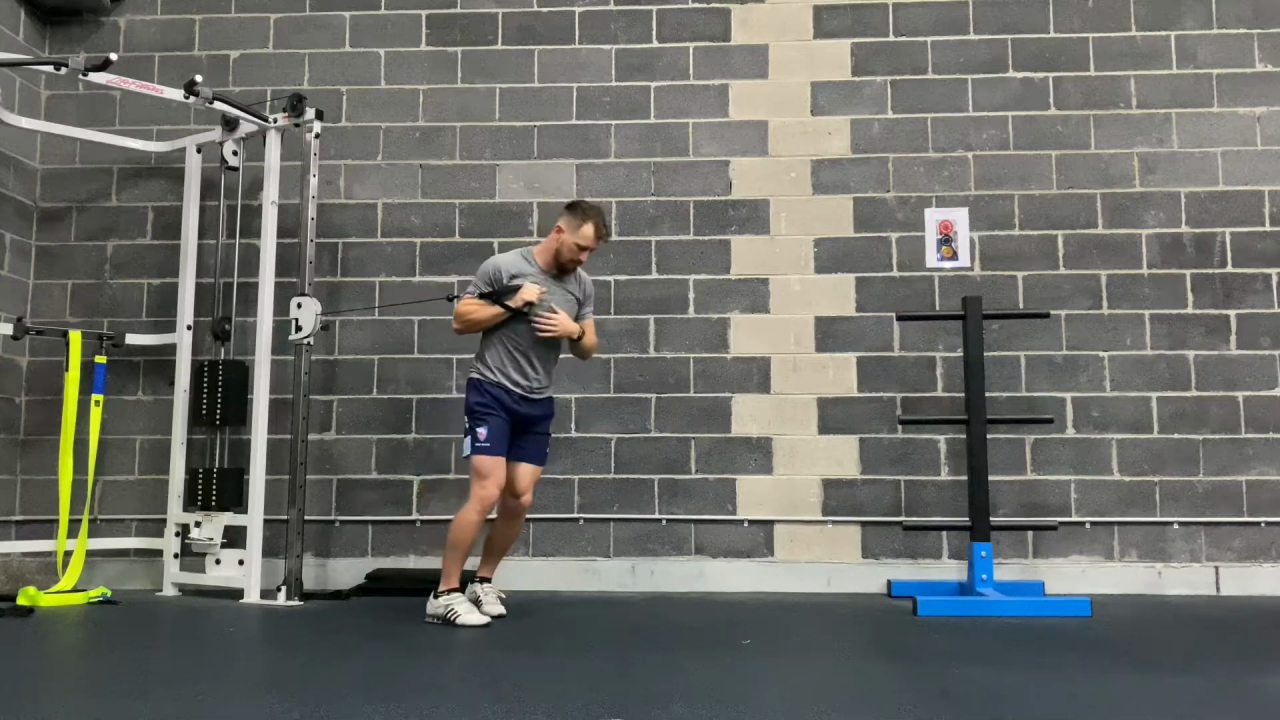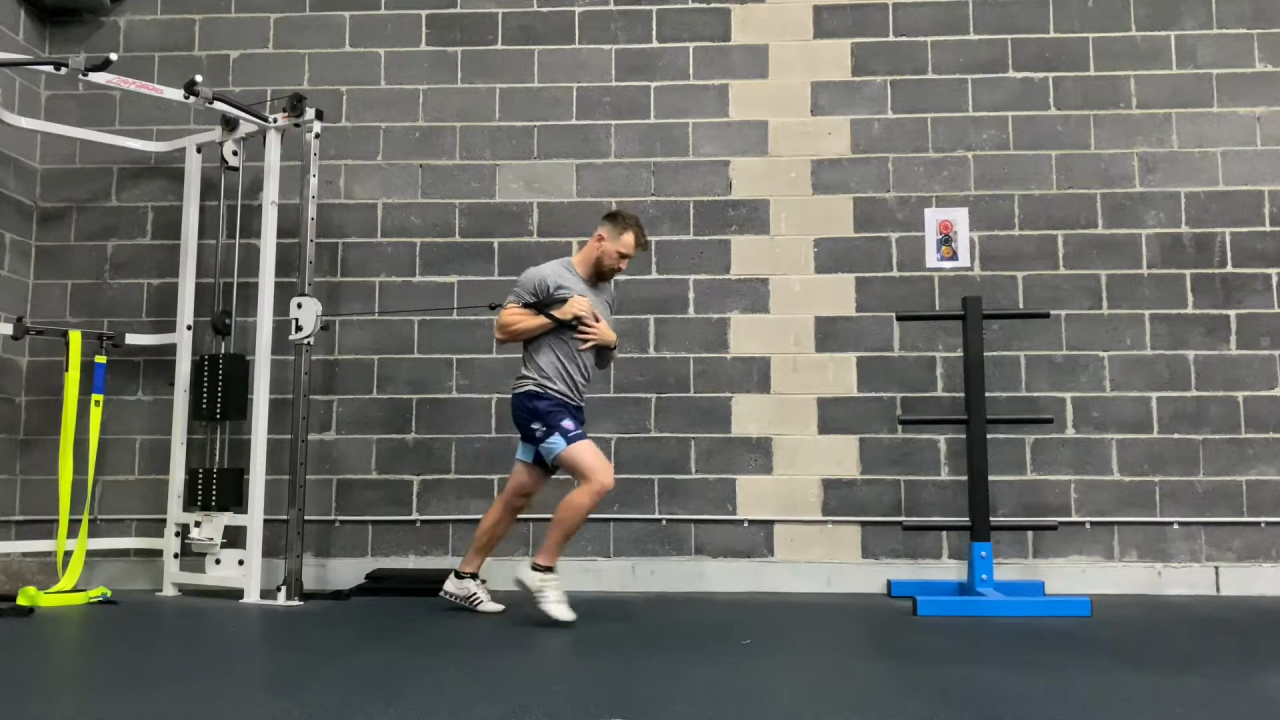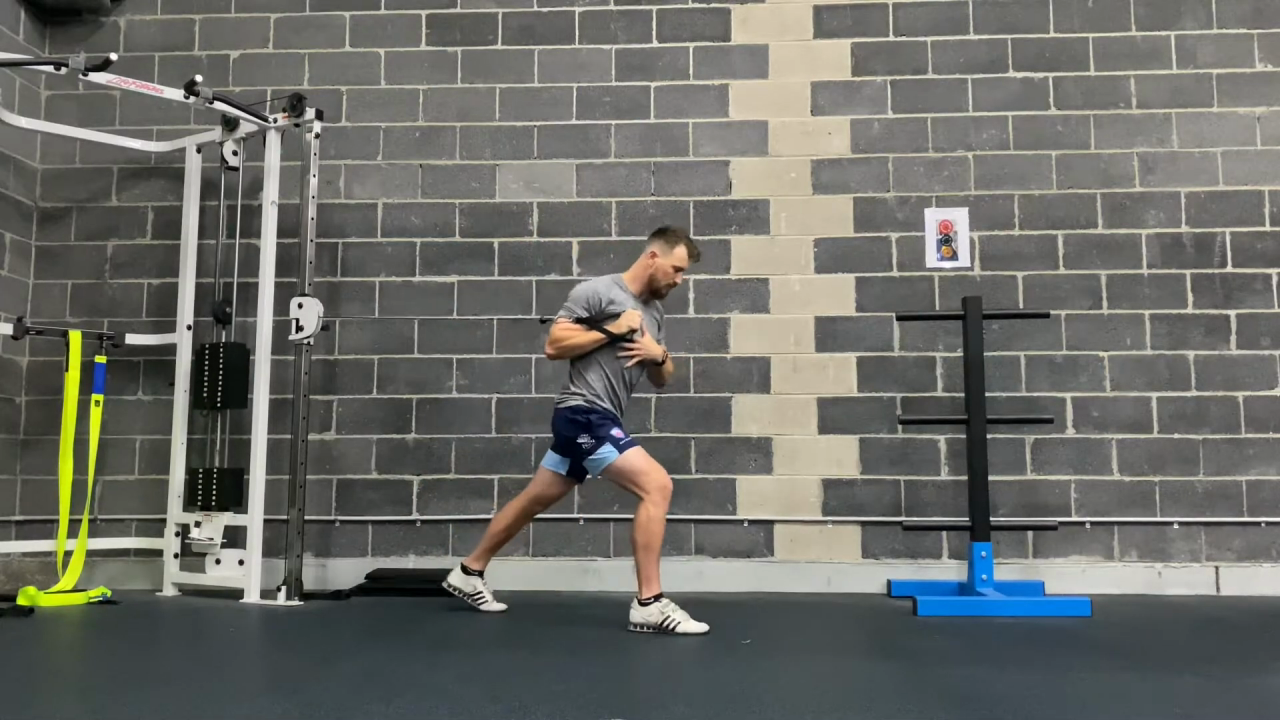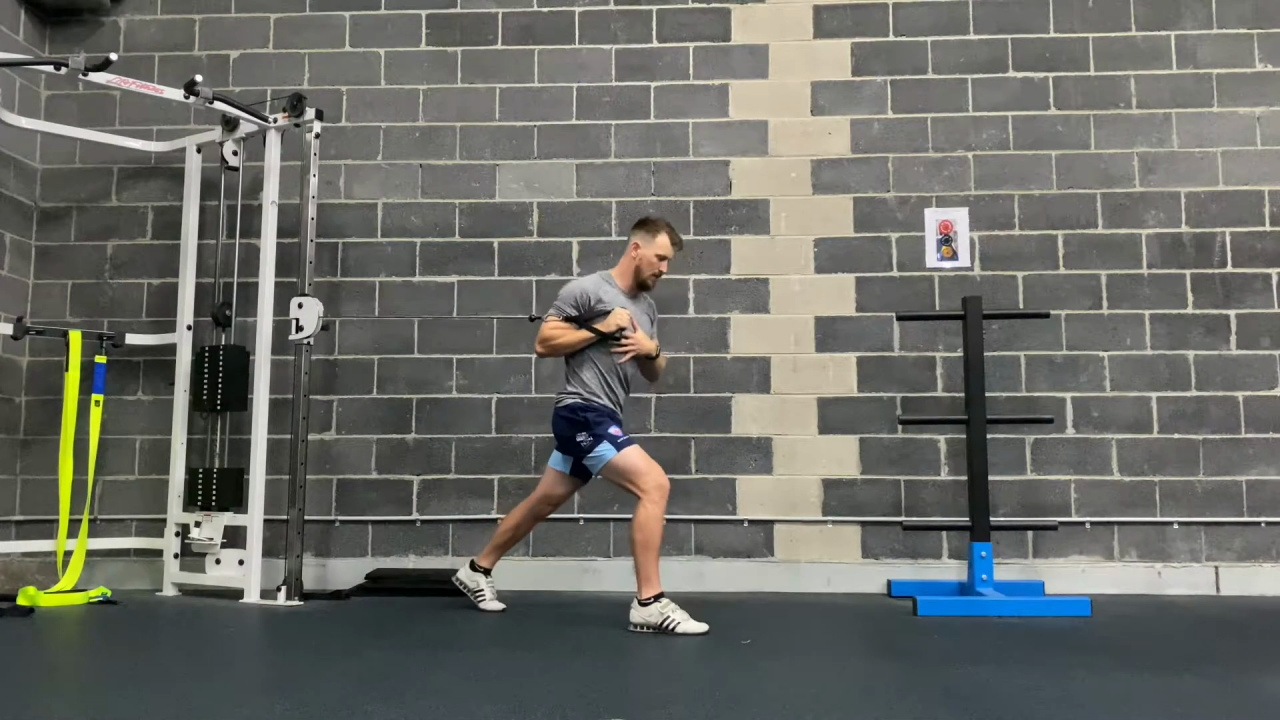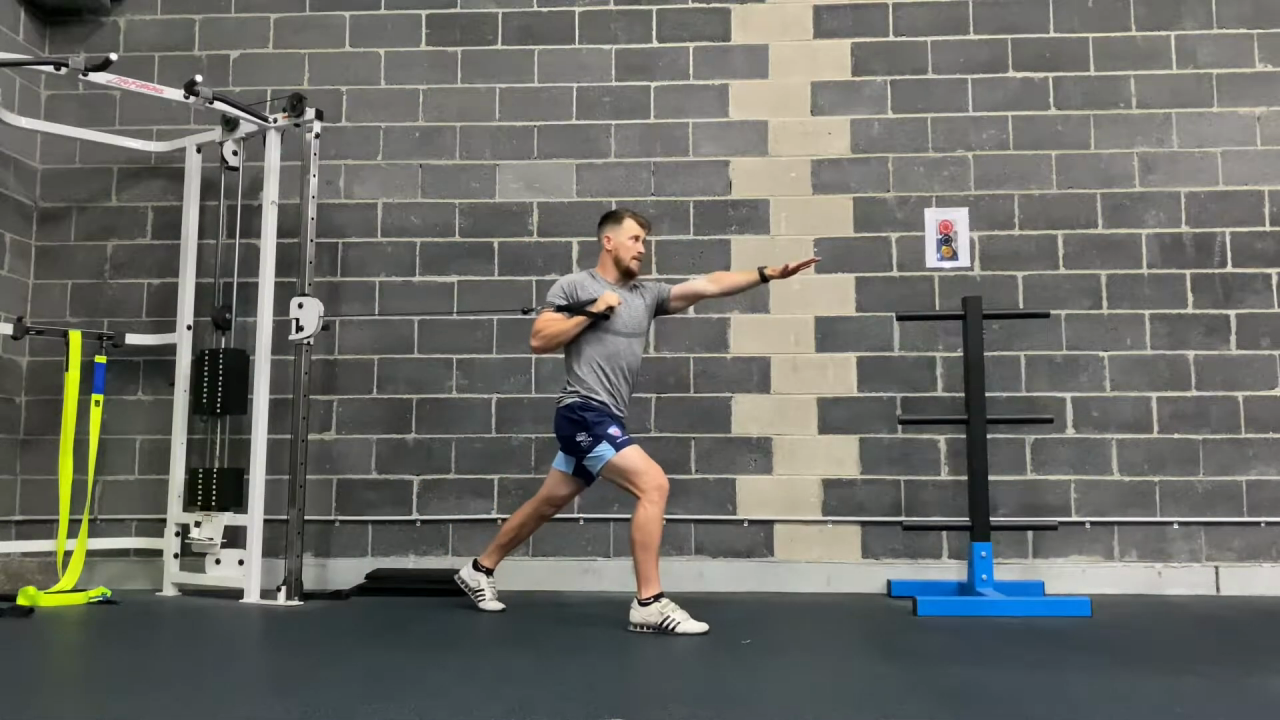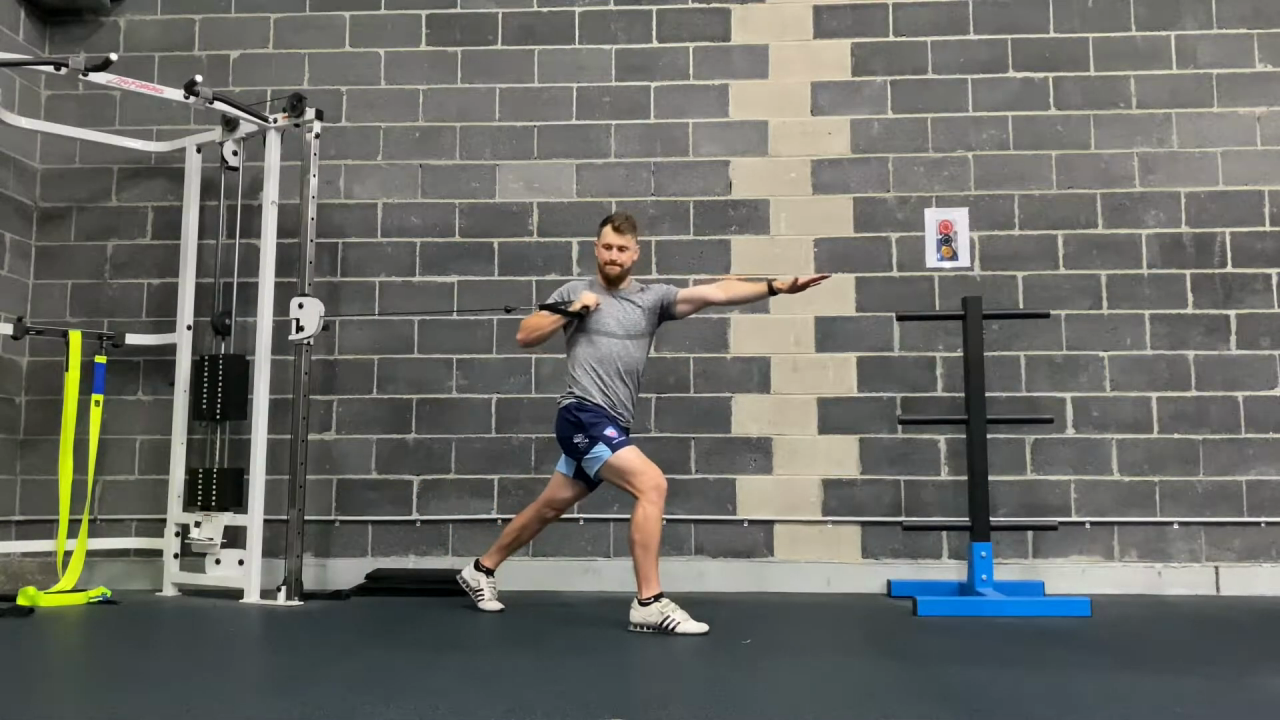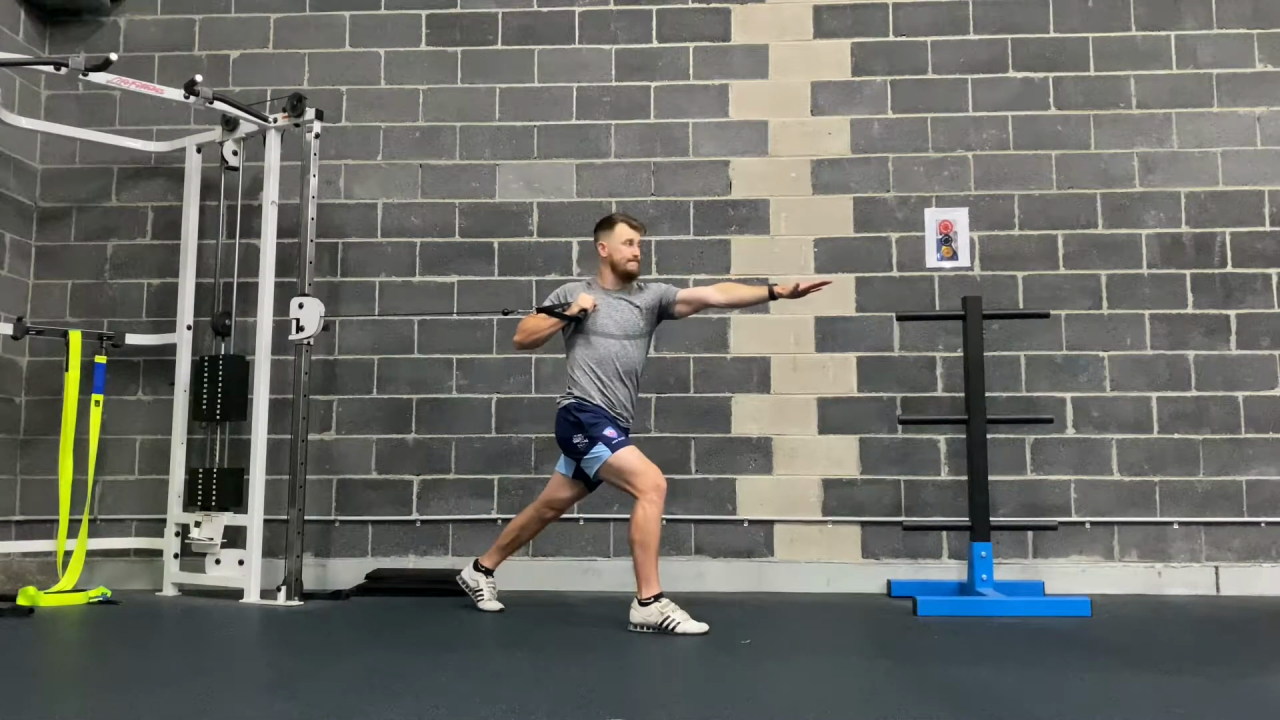
dt=0.7s
person 1, frame 1
left shoulder: (582, 284)
right shoulder: (502, 267)
left elbow: (588, 348)
right elbow: (460, 320)
left wrist: (574, 333)
right wrist: (512, 305)
left hip: (537, 402)
right hip: (491, 393)
left knee: (520, 501)
right knee: (486, 494)
left ankle: (482, 581)
right ankle: (445, 594)
person 1, frame 2
left shoulder: (606, 293)
right shoulder: (544, 277)
left elbow: (603, 361)
right elbow: (503, 329)
left wrist: (610, 340)
right wrist: (558, 315)
left hip: (568, 405)
right hip: (540, 400)
left knee: (518, 498)
right knee: (600, 478)
left ankle: (464, 576)
right ankle: (541, 568)
person 1, frame 3
left shoulder: (655, 311)
right shoulder: (596, 291)
left elbow: (662, 379)
right elbow: (553, 345)
left wrist: (659, 355)
right wrist: (611, 329)
left hip: (598, 421)
right hip: (584, 415)
left knee: (535, 500)
right knee: (657, 486)
left ankle: (468, 572)
right ankle: (649, 604)
person 1, frame 4
left shoulder: (646, 306)
right shoulder: (586, 289)
left elbow: (654, 374)
right elbow: (544, 343)
left wrist: (651, 350)
right wrist: (601, 329)
left hip: (600, 419)
right hip: (583, 413)
left knee: (543, 501)
right knee: (655, 485)
left ankle: (477, 570)
right ankle: (649, 604)
person 1, frame 5
left shoulder: (647, 294)
right shoulder: (573, 286)
left elbow: (709, 285)
right elbow: (539, 340)
left wrist: (769, 273)
right wrist: (592, 310)
left hip: (604, 421)
right hip: (584, 414)
left knee: (546, 503)
right knee: (654, 484)
left ankle: (479, 570)
right ankle: (650, 604)
person 1, frame 6
left shoulder: (654, 297)
right shoulder: (573, 291)
left elbow: (716, 292)
right elbow: (525, 336)
left wrist: (777, 286)
right wrist: (571, 311)
left hip: (611, 425)
right hip: (584, 416)
left knee: (549, 507)
right knee: (652, 485)
left ankle: (481, 570)
right ankle: (649, 604)
person 1, frame 7
left shoulder: (651, 296)
right shoulder: (571, 293)
left elbow: (714, 294)
right elbow: (522, 338)
left wrist: (777, 291)
right wrist: (570, 313)
left hip: (610, 426)
right hip: (583, 418)
left knee: (549, 507)
right knee: (651, 485)
left ankle: (481, 570)
right ankle: (649, 604)
